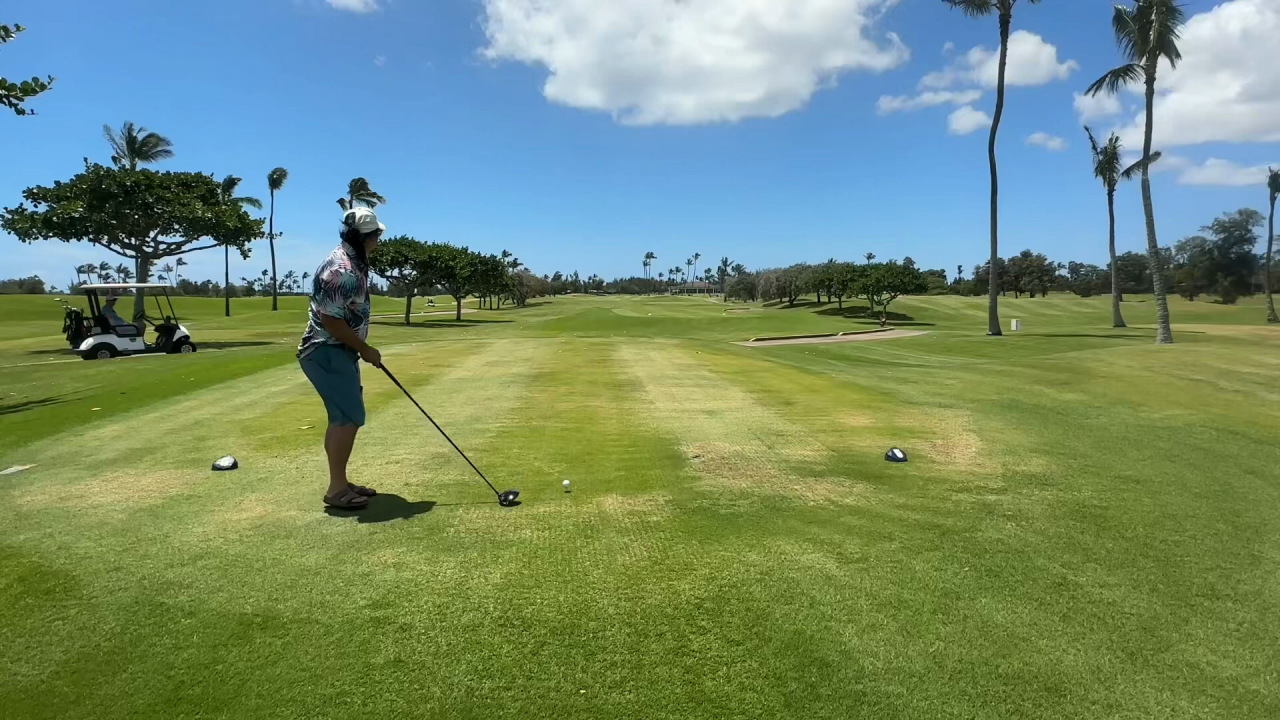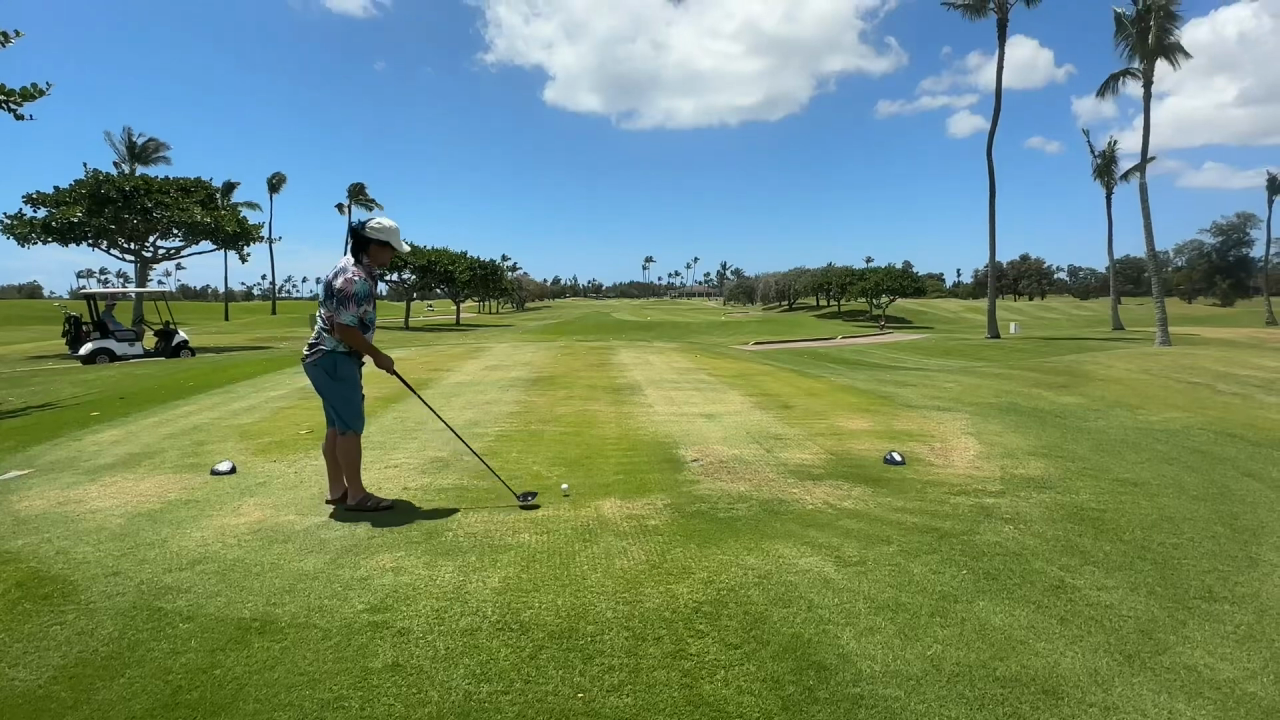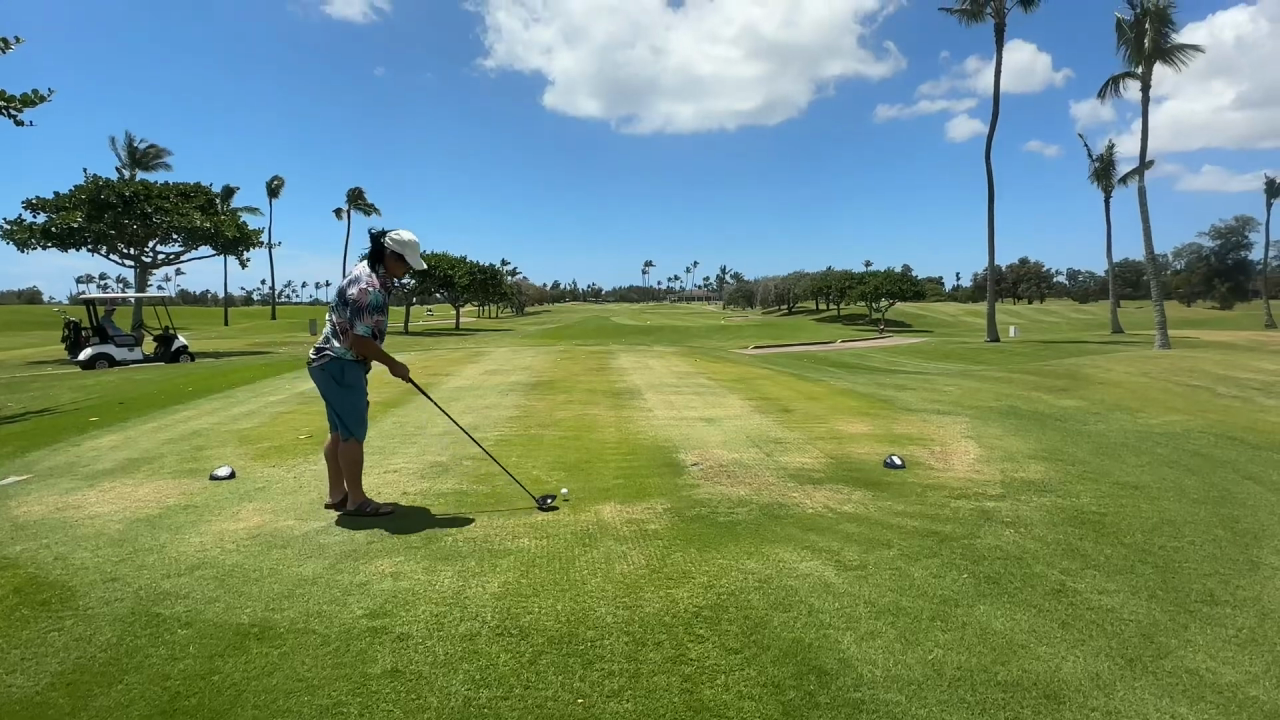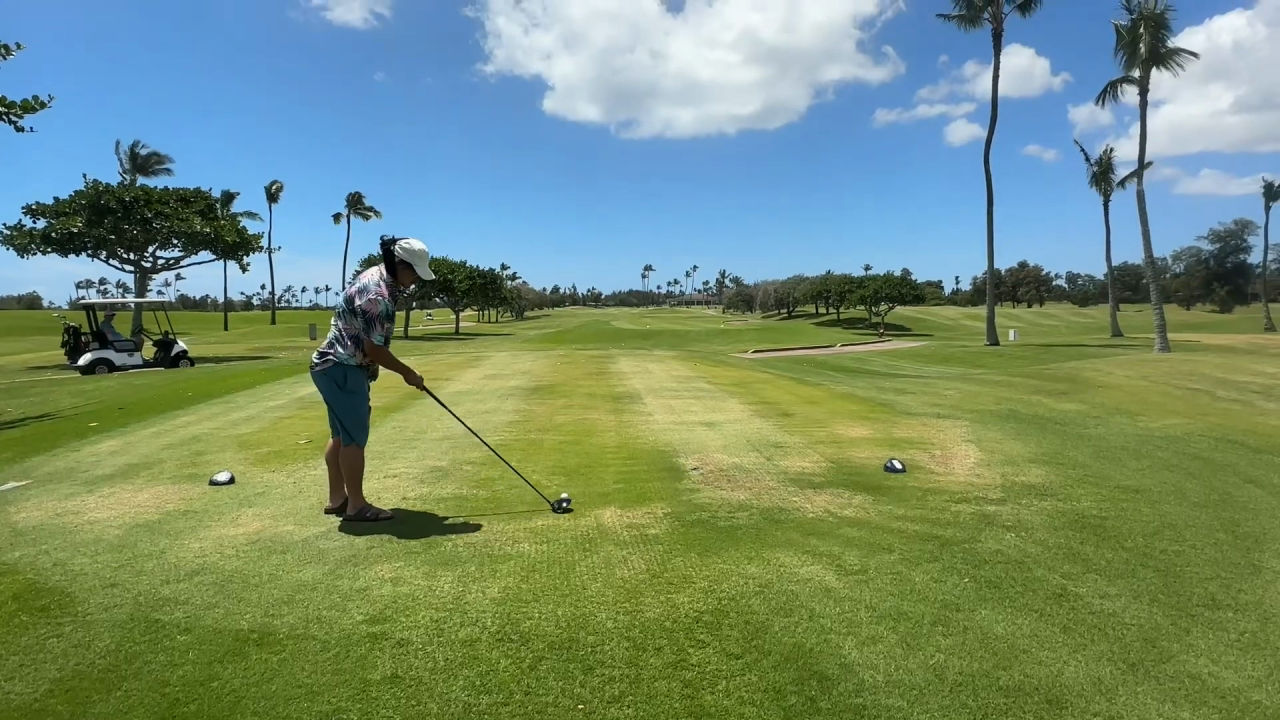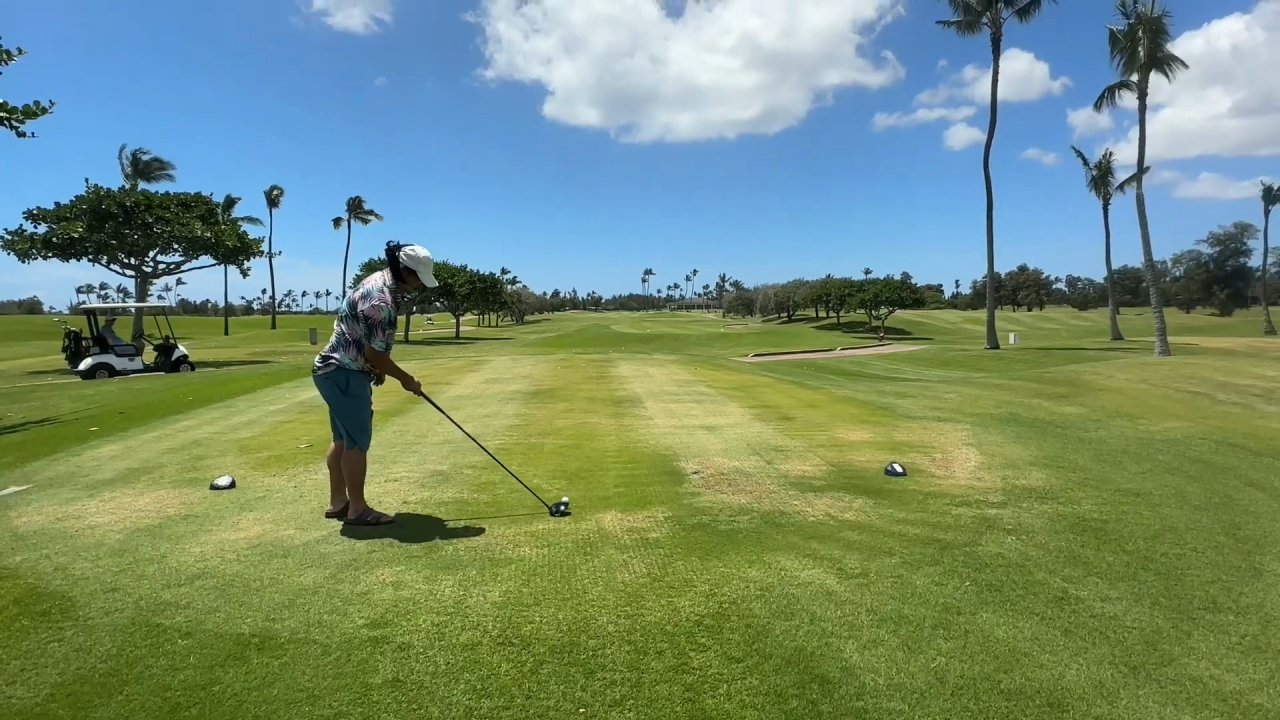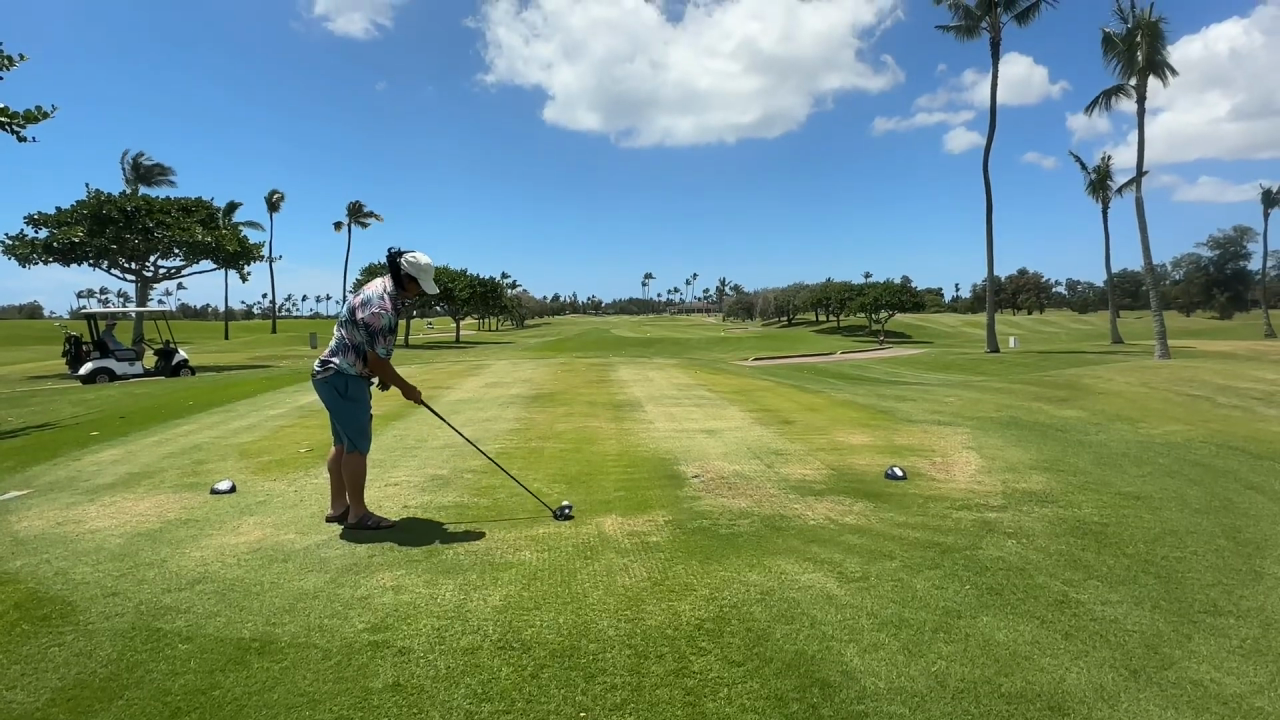
dt=0.4s
person 1, frame 1
left shoulder: (352, 263)
right shoulder: (341, 270)
right elbow: (331, 320)
left wrist: (358, 348)
right wrist: (365, 349)
left hip: (336, 352)
right hip: (327, 352)
left knee: (340, 417)
right knee: (350, 416)
left ankle: (338, 485)
right ankle: (337, 488)
person 1, frame 2
left shoulder: (359, 268)
right shoulder: (354, 278)
right elbow: (344, 328)
left wrist: (369, 354)
right wrist: (377, 355)
left hip: (331, 357)
right hip: (333, 359)
left knee: (337, 425)
right knee: (350, 425)
left ankle: (337, 489)
right ankle: (356, 494)
person 1, frame 3
left shoulder: (370, 272)
right shoulder: (369, 287)
right elbow: (359, 339)
left wrist: (367, 360)
right wrist: (393, 365)
left hip: (333, 361)
right hip: (339, 364)
left knee: (339, 430)
right knee: (353, 431)
left ankle: (337, 493)
right ankle: (356, 499)
person 1, frame 4
left shoulder: (377, 276)
right shoulder: (377, 296)
right elbow: (374, 348)
left wrist: (372, 365)
right wrist: (407, 373)
left hip: (335, 365)
right hip: (342, 369)
left knee: (341, 434)
right knee: (354, 436)
left ankle: (337, 498)
right ankle: (356, 505)
person 1, frame 5
left shoulder: (380, 281)
right shoulder: (380, 301)
right elbow: (374, 354)
left wrist: (379, 368)
right wrist: (406, 379)
left hip: (336, 369)
right hip: (344, 373)
left knee: (343, 438)
right knee: (357, 440)
left ankle: (338, 502)
right ankle: (357, 508)
person 1, frame 6
left shoulder: (383, 287)
right shoulder: (380, 308)
right elbow: (377, 360)
left wrist: (387, 376)
right wrist: (406, 388)
left hip: (336, 374)
right hip: (343, 377)
left knee: (343, 442)
right knee: (357, 443)
left ankle: (338, 506)
right ankle: (357, 513)
